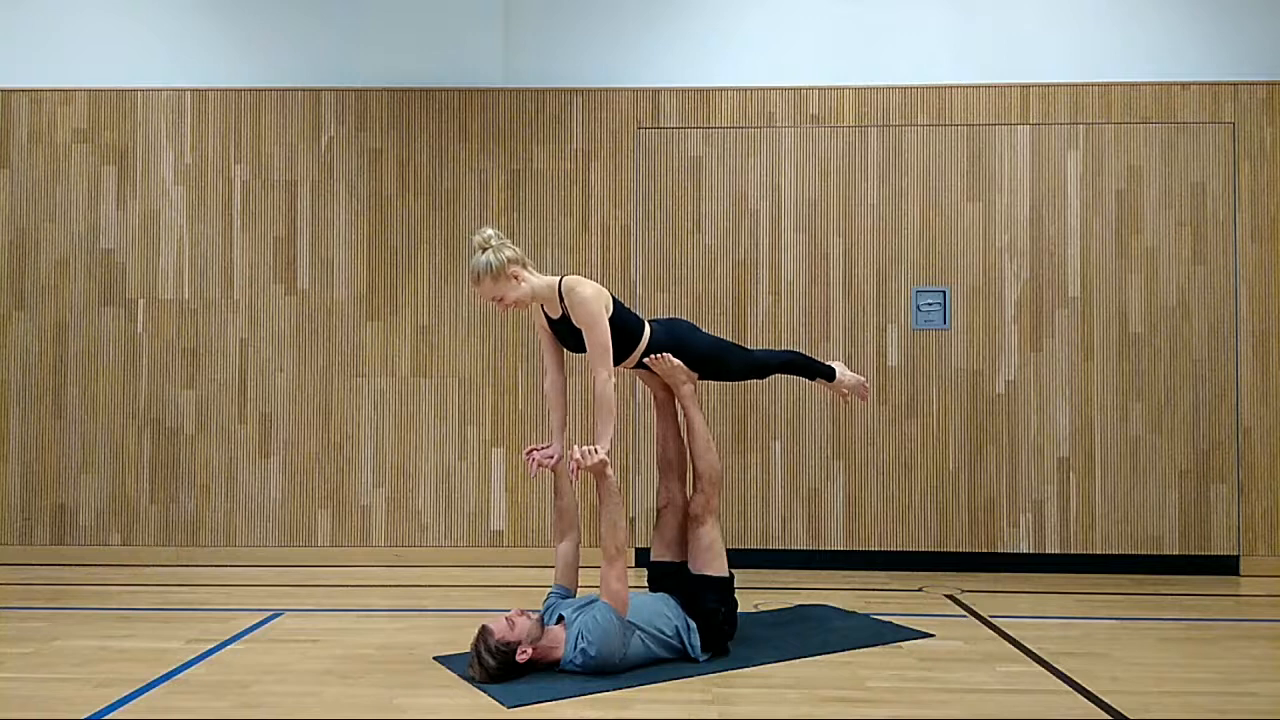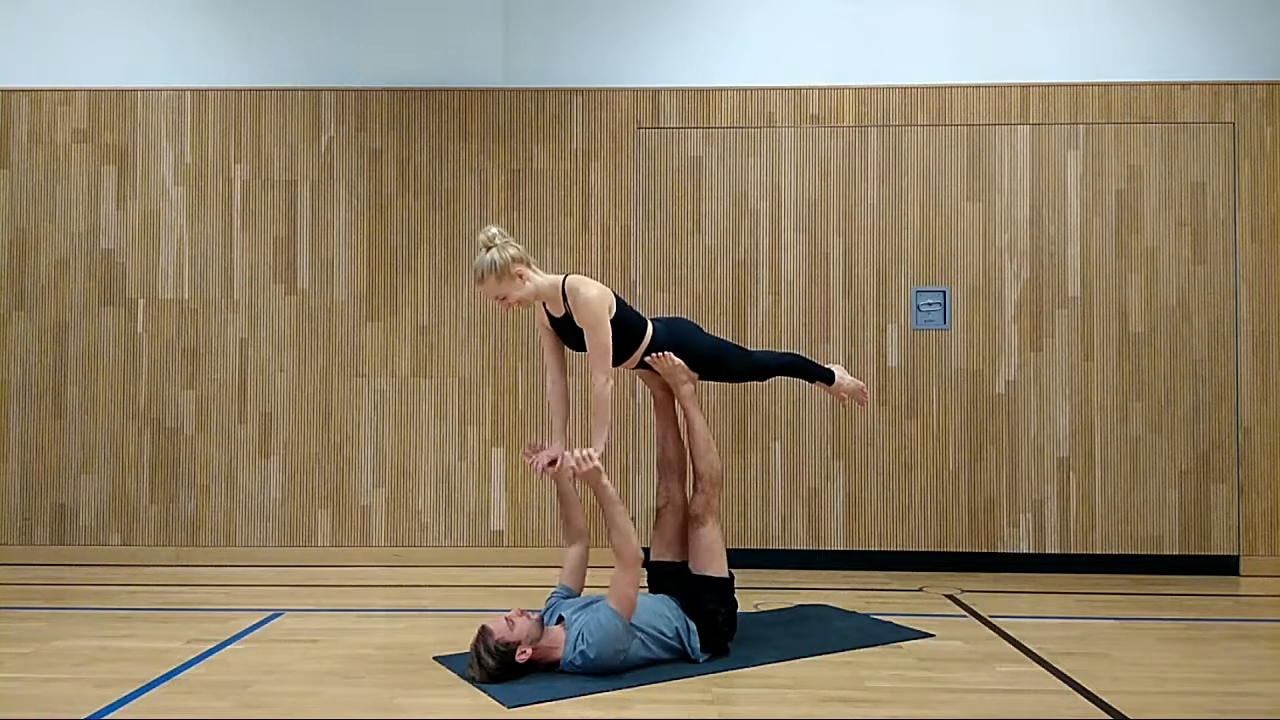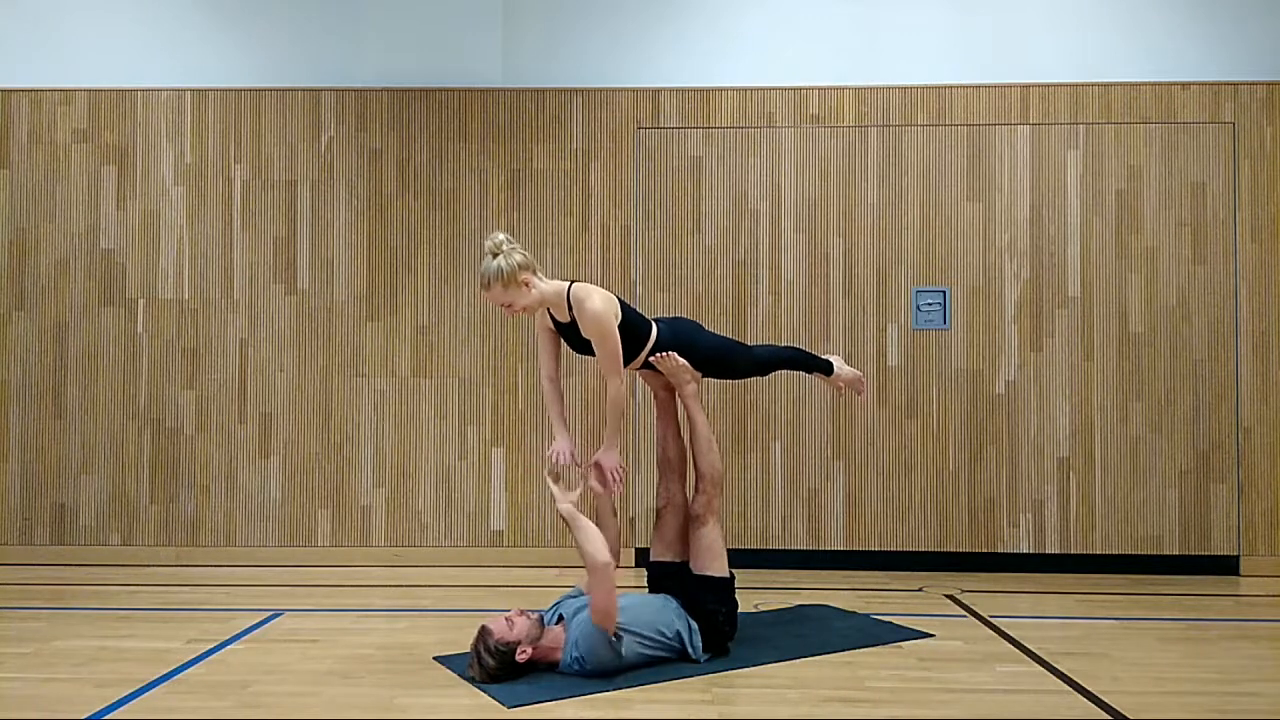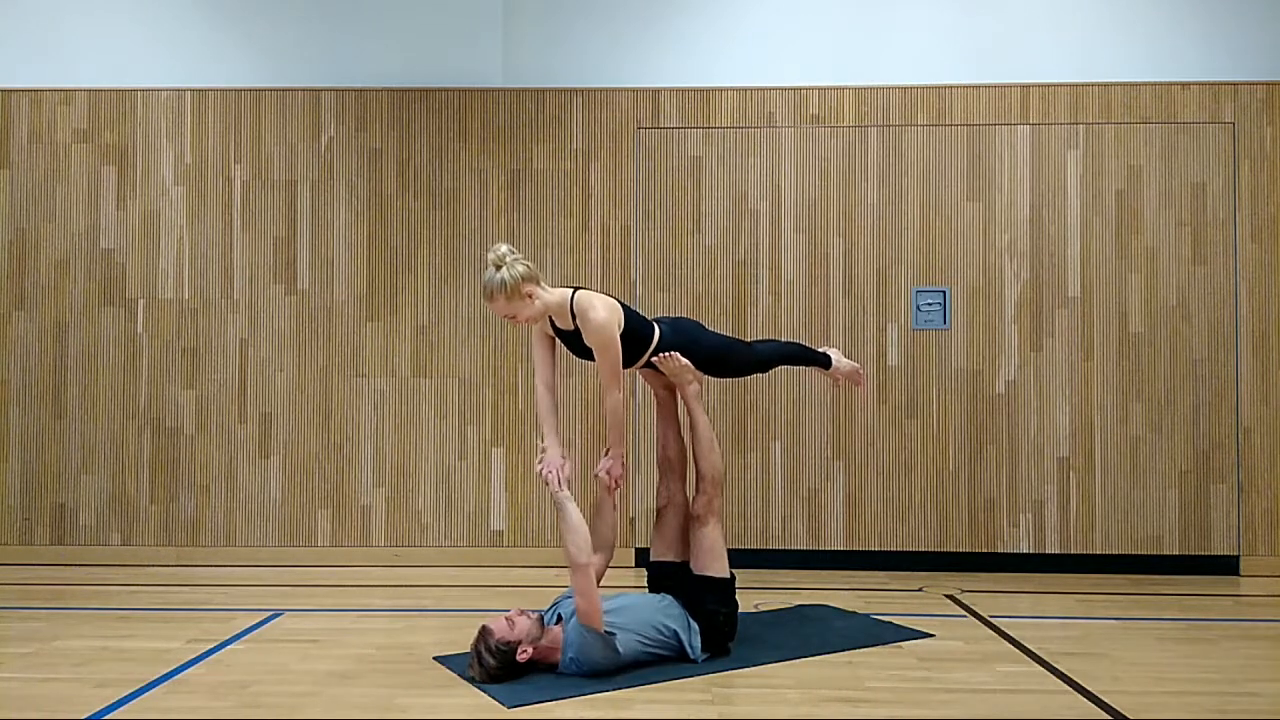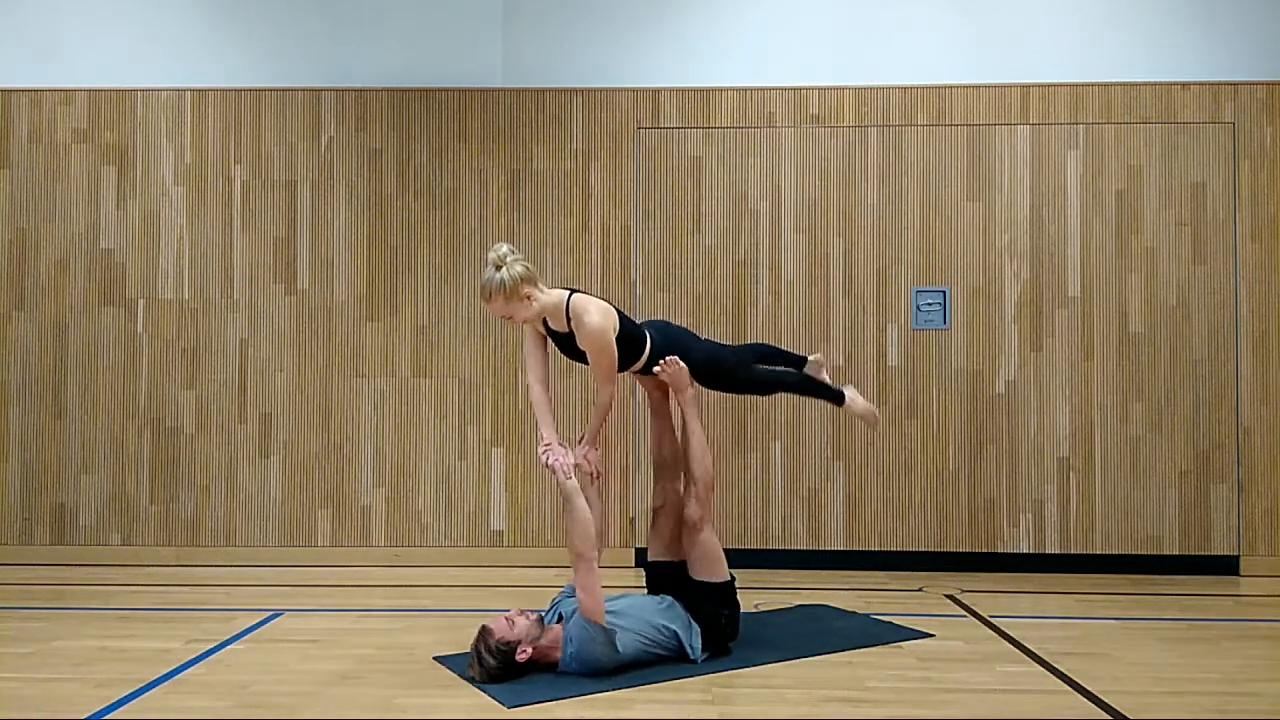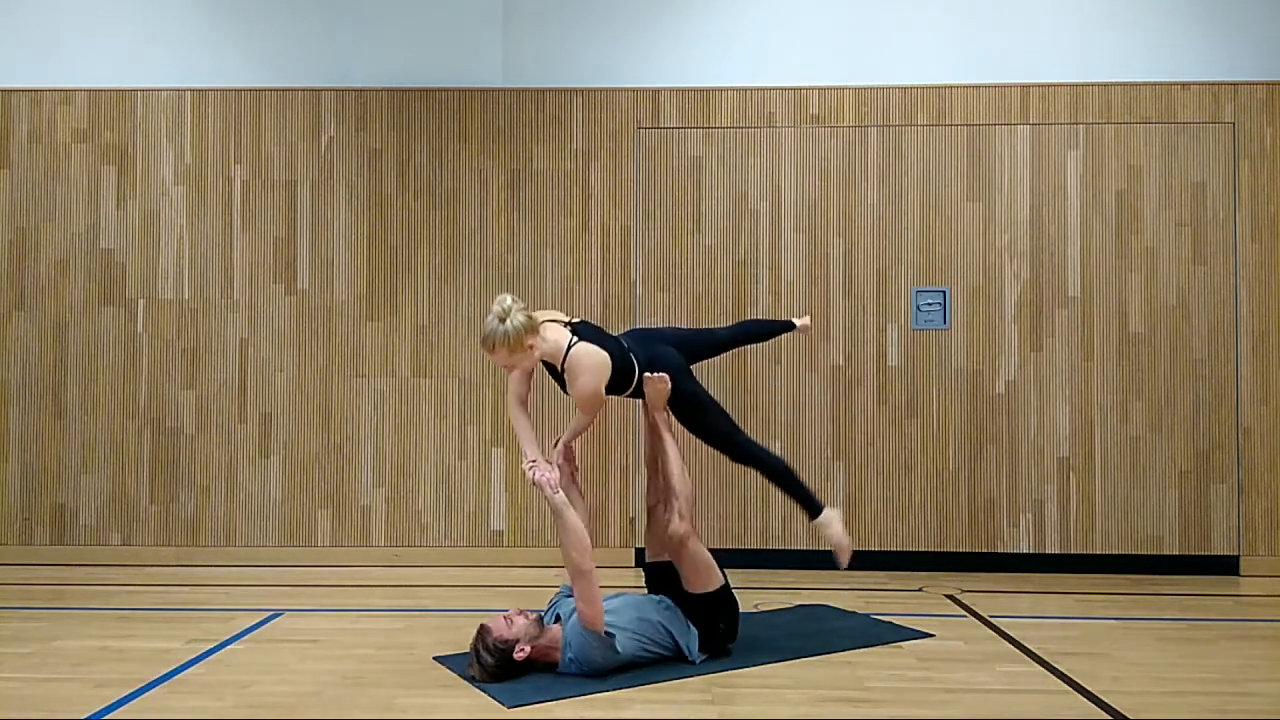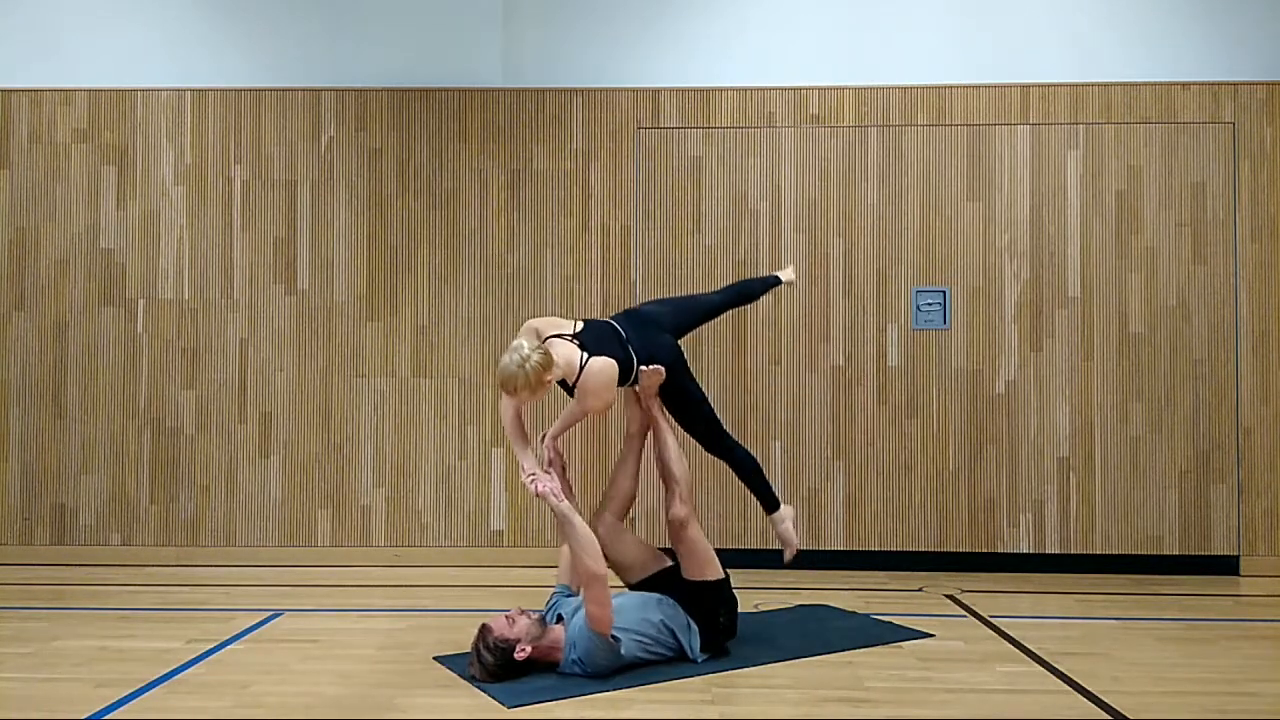
dt=0.5s
person 1, frame 1
left shoulder: (579, 294)
right shoulder: (542, 311)
left elbow: (604, 375)
right elbow: (554, 377)
left wrist: (602, 444)
right wrist: (557, 441)
left hip: (676, 346)
right hip: (654, 360)
left knee: (754, 364)
right knee: (752, 365)
left ankle: (831, 372)
right ankle: (827, 374)
person 1, frame 2
left shoulder: (582, 295)
right shoulder: (544, 311)
left elbow: (602, 377)
right elbow: (555, 377)
left wrist: (597, 447)
right wrist: (558, 442)
left hip: (677, 347)
right hip: (656, 358)
left knee: (755, 366)
right knee: (752, 368)
left ankle: (830, 376)
right ankle: (826, 376)
person 1, frame 3
left shoulder: (590, 305)
right shoulder: (546, 312)
left elbow: (615, 382)
right elbow: (549, 379)
left wrist: (611, 447)
right wrist: (562, 436)
left hip: (681, 345)
right hip: (656, 353)
left knee: (755, 361)
right knee: (752, 362)
left ankle: (828, 366)
right ankle: (825, 368)
person 1, frame 4
left shoulder: (594, 315)
right shoulder: (544, 318)
left elbow: (613, 392)
right elbow: (544, 386)
left wrist: (615, 454)
right wrist: (552, 447)
left hip: (683, 345)
right hip: (657, 346)
left knee: (759, 358)
right knee: (754, 357)
left ankle: (828, 361)
right ankle: (824, 359)
person 1, frame 5
left shoulder: (590, 321)
right shoulder: (538, 315)
left elbow: (606, 390)
right elbow: (536, 382)
left wrist: (589, 442)
right wrist: (550, 439)
left hip: (673, 352)
right hip: (646, 341)
left knee: (762, 381)
right knee: (736, 354)
left ankle: (842, 396)
right ankle: (808, 363)
person 1, frame 6
left shoulder: (584, 372)
right shoulder: (532, 324)
left elbow: (588, 416)
right elbow: (516, 403)
left wrist: (563, 444)
right wrist: (534, 454)
left hip: (661, 374)
right hip: (640, 345)
left knee: (740, 447)
right knee: (723, 337)
left ankle: (821, 516)
right ankle: (790, 325)
person 1, frame 7
left shoulder: (595, 388)
right shoulder: (533, 334)
right elbow: (508, 406)
left wrist: (553, 434)
right wrist: (528, 462)
left hip: (659, 361)
right hip: (636, 323)
left knee: (717, 441)
right knee: (718, 300)
left ankle: (776, 510)
right ankle: (778, 278)
person 2, frame 1
left shoulder: (554, 616)
right shoulder: (593, 648)
left elbow: (567, 540)
right elbow: (615, 557)
left wrist: (560, 472)
right wrist: (604, 477)
left hip: (669, 601)
right hip: (704, 620)
right knee: (702, 506)
left ankle: (665, 394)
right ankle: (685, 393)
person 2, frame 2
left shoulder: (554, 617)
right shoulder: (593, 650)
left elbow: (576, 543)
right elbow: (629, 558)
left wrist: (564, 480)
right wrist: (600, 483)
left hip: (669, 603)
right hip: (703, 621)
right knee: (702, 506)
left ankle: (665, 394)
right ankle: (684, 392)
person 2, frame 3
left shoulder: (558, 617)
right shoulder: (587, 653)
left elbow: (602, 564)
right elbow: (602, 565)
left wrist: (603, 498)
right wrist: (567, 509)
left hip: (671, 604)
right hip: (704, 621)
right knee: (704, 506)
left ankle: (666, 393)
right ankle: (687, 392)
person 2, frame 4
left shoulder: (556, 617)
right shoulder: (583, 653)
left elbow: (599, 555)
right elbow: (581, 564)
left wrist: (605, 492)
right wrist: (562, 496)
left hip: (671, 604)
right hip: (705, 622)
right knee: (704, 507)
left ankle: (667, 393)
right ankle: (689, 392)
person 2, frame 5
left shoulder: (557, 616)
right shoulder: (584, 650)
left elbow: (589, 552)
right elbow: (585, 560)
left wrist: (586, 481)
right wrist: (568, 487)
left hip: (669, 604)
right hip: (705, 624)
right knee: (695, 514)
left ankle: (659, 394)
right ankle: (686, 397)
person 2, frame 6
left shoulder: (556, 615)
right shoulder: (582, 652)
left elbow: (578, 563)
right elbow: (583, 569)
left wrist: (568, 480)
right wrist: (556, 499)
left hip: (673, 607)
right hip: (705, 626)
right knee: (677, 528)
right ankle: (658, 414)
person 2, frame 7
left shoulder: (556, 615)
right shoulder: (585, 653)
left elbow: (571, 547)
right elbow: (594, 574)
left wrist: (560, 479)
right wrist: (560, 506)
left hip: (672, 604)
right hip: (705, 622)
left knee: (604, 524)
right knee: (679, 515)
left ankle: (637, 428)
right ankle: (651, 407)
